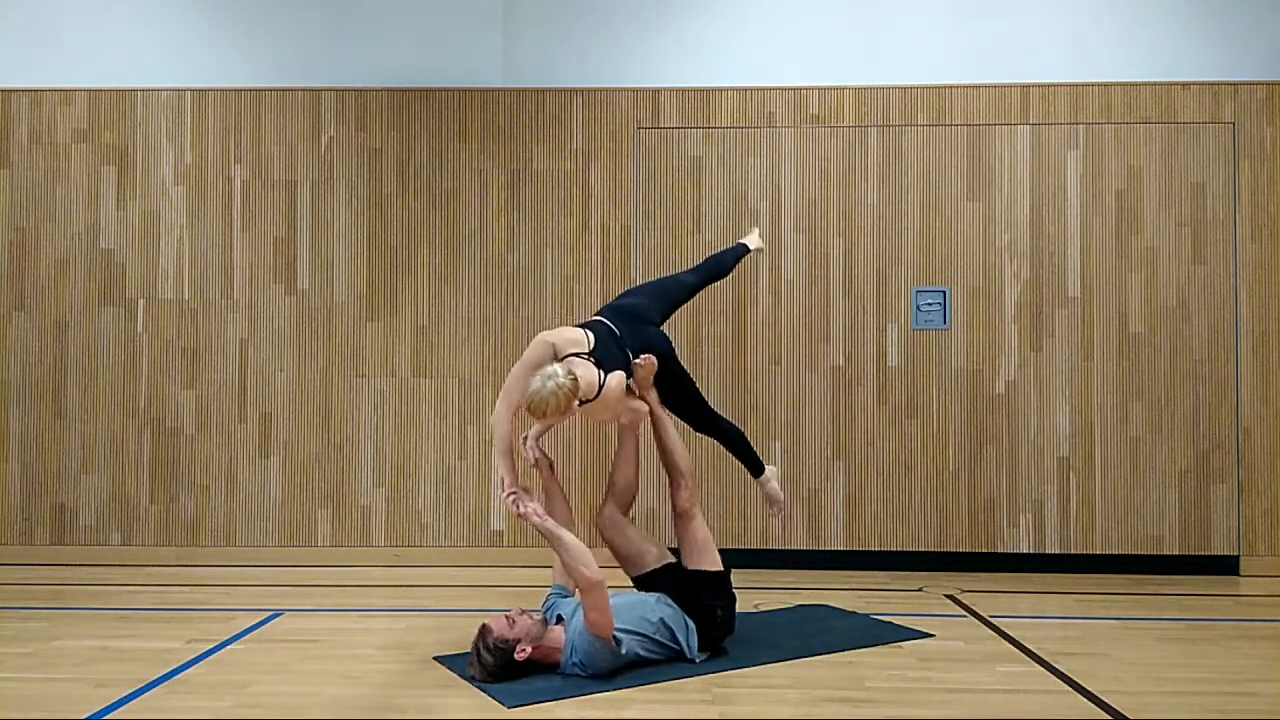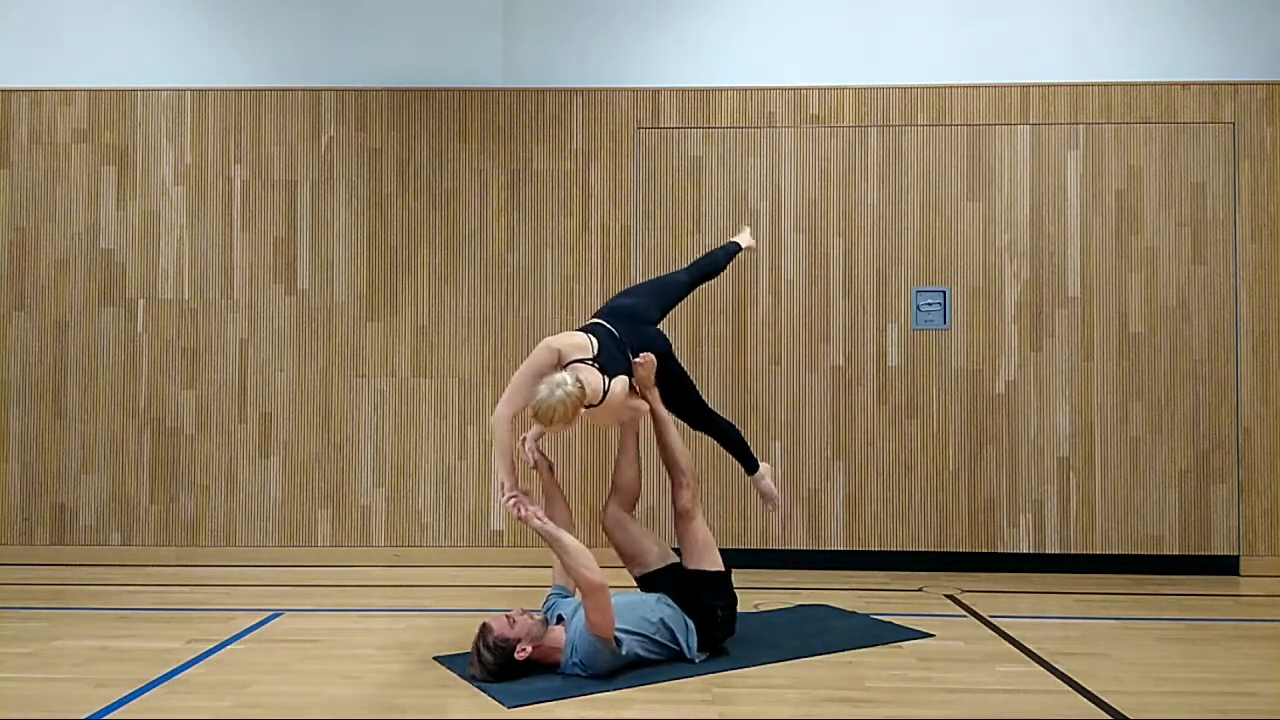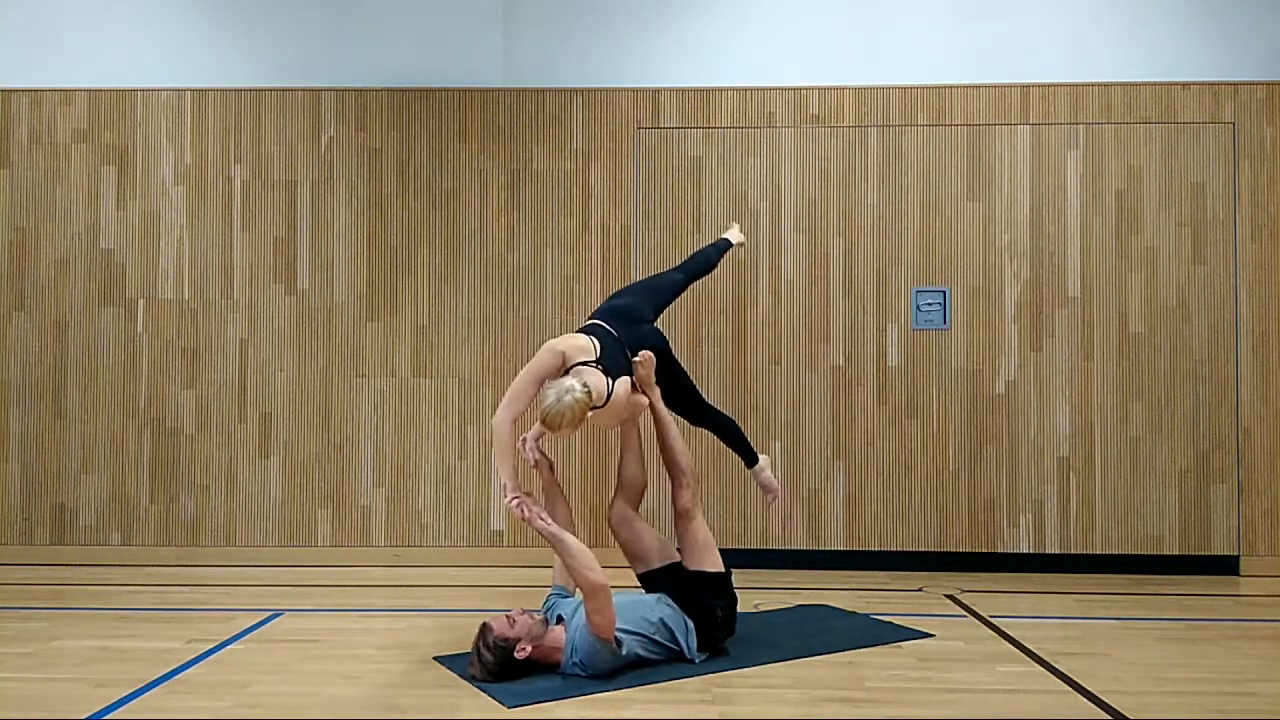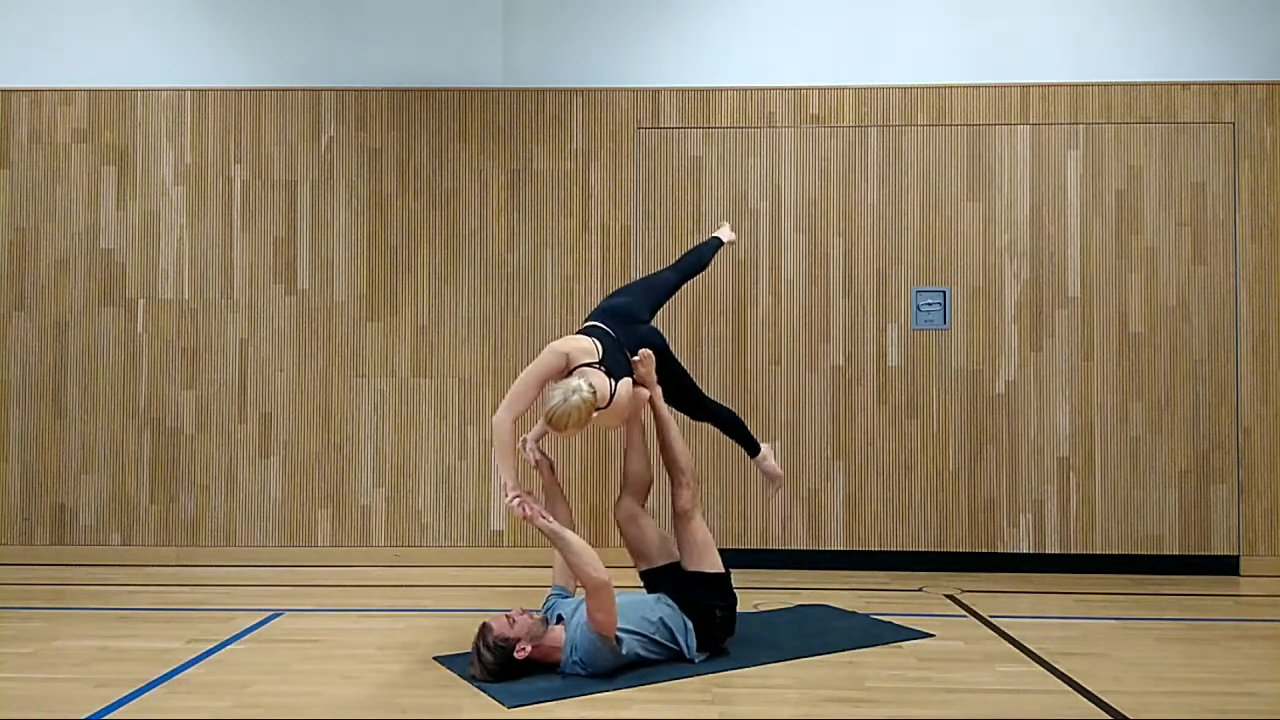
dt=0.1s
person 1, frame 1
left shoulder: (555, 615)
right shoulder: (585, 654)
left elbow: (566, 541)
right elbow: (592, 581)
left wrist: (547, 476)
right wrist: (542, 522)
left hip: (669, 603)
right hip: (703, 618)
left knee: (609, 517)
right knee: (684, 502)
left ankle: (629, 428)
right ankle: (648, 397)
person 1, frame 2
left shoulder: (555, 616)
right shoulder: (585, 655)
left elbow: (565, 539)
right elbow: (593, 582)
left wrist: (546, 476)
right wrist: (540, 525)
left hip: (671, 604)
right hip: (704, 618)
left knee: (615, 513)
right knee: (685, 502)
right ankle: (650, 397)
person 1, frame 3
left shoulder: (555, 615)
right shoulder: (585, 656)
left elbow: (566, 539)
right elbow: (596, 584)
left wrist: (547, 477)
right wrist: (542, 525)
left hip: (672, 603)
right hip: (703, 618)
left knee: (621, 511)
right knee: (685, 502)
right ankle: (651, 396)
person 1, frame 4
left shoulder: (554, 616)
right shoulder: (585, 655)
left elbow: (565, 540)
right elbow: (598, 581)
left wrist: (548, 477)
right wrist: (544, 524)
left hip: (671, 604)
right hip: (703, 619)
right knee: (684, 504)
left ankle: (635, 404)
right ankle: (653, 396)
person 2, frame 1
left shoulder: (607, 396)
right shoulder: (547, 343)
right elbow: (503, 413)
left wrist: (538, 430)
right wrist: (509, 482)
left hip: (649, 353)
right hip: (624, 314)
left knee: (704, 419)
right knee: (694, 278)
left ankle: (762, 473)
right ankle: (746, 246)
person 2, frame 2
left shoulder: (610, 403)
right shoulder: (553, 349)
right elbow: (502, 415)
left wrist: (537, 433)
right wrist: (508, 488)
left hip: (649, 352)
right hip: (622, 315)
left knee: (700, 416)
right knee: (686, 278)
left ankle: (756, 470)
right ankle: (737, 243)
person 2, frame 3
left shoulder: (614, 403)
right shoulder: (557, 352)
right elbow: (503, 418)
left wrist: (537, 433)
right wrist: (511, 489)
left hip: (646, 349)
right hip: (619, 315)
left knee: (699, 412)
right knee: (682, 275)
left ankle: (755, 463)
right ankle: (729, 240)
person 2, frame 4
left shoulder: (616, 404)
right shoulder: (561, 353)
right elbow: (503, 417)
left wrist: (537, 435)
right wrist: (511, 488)
left hip: (644, 348)
right hip: (616, 314)
left knee: (700, 407)
right knee: (672, 275)
left ankle: (758, 453)
right ankle: (719, 238)
